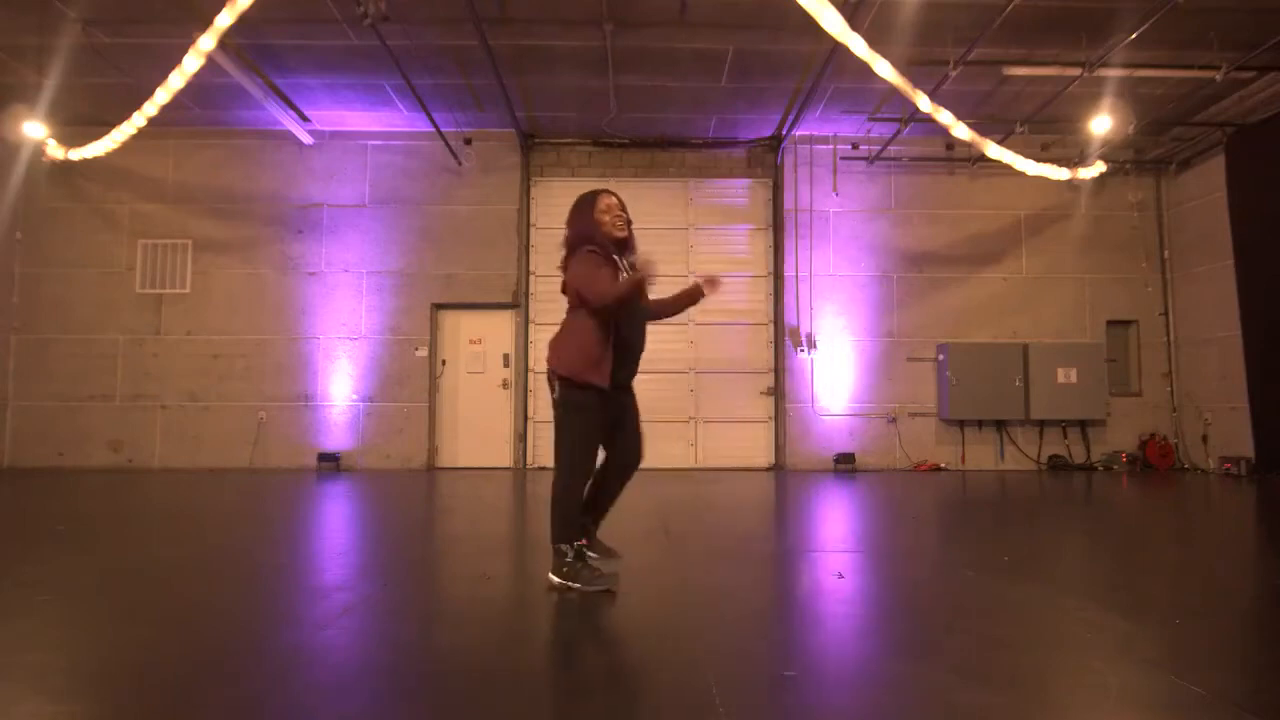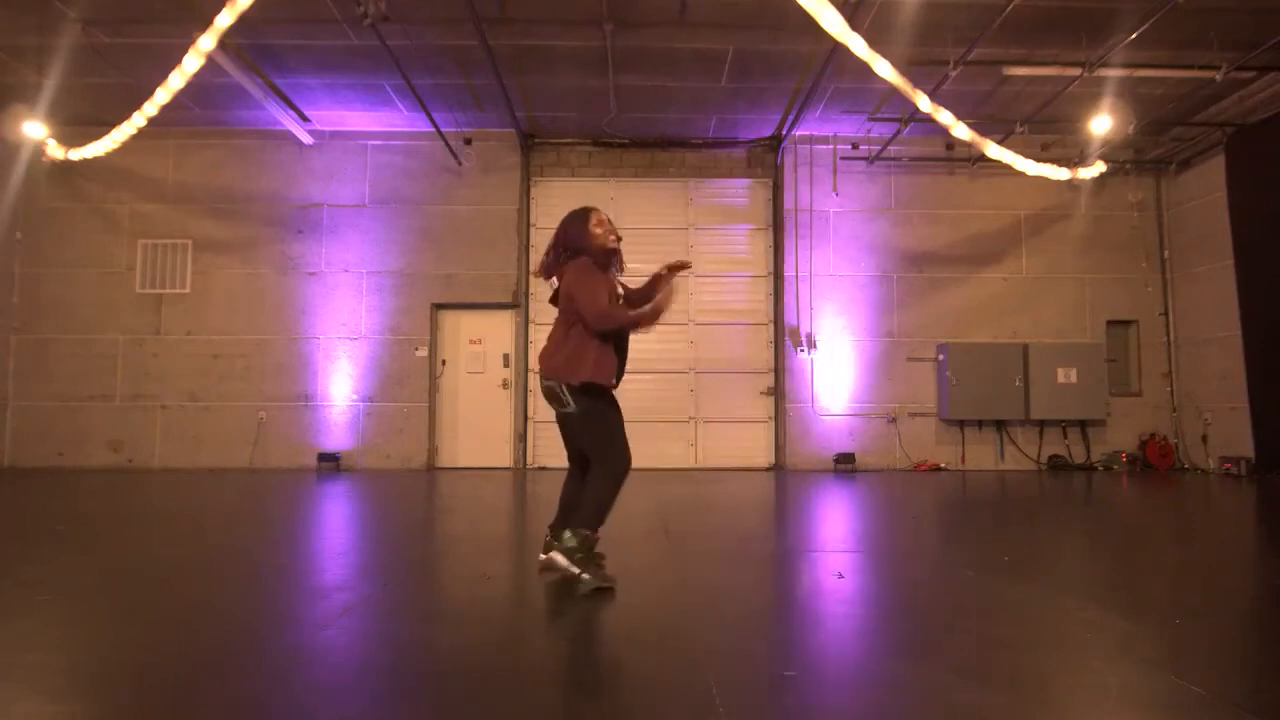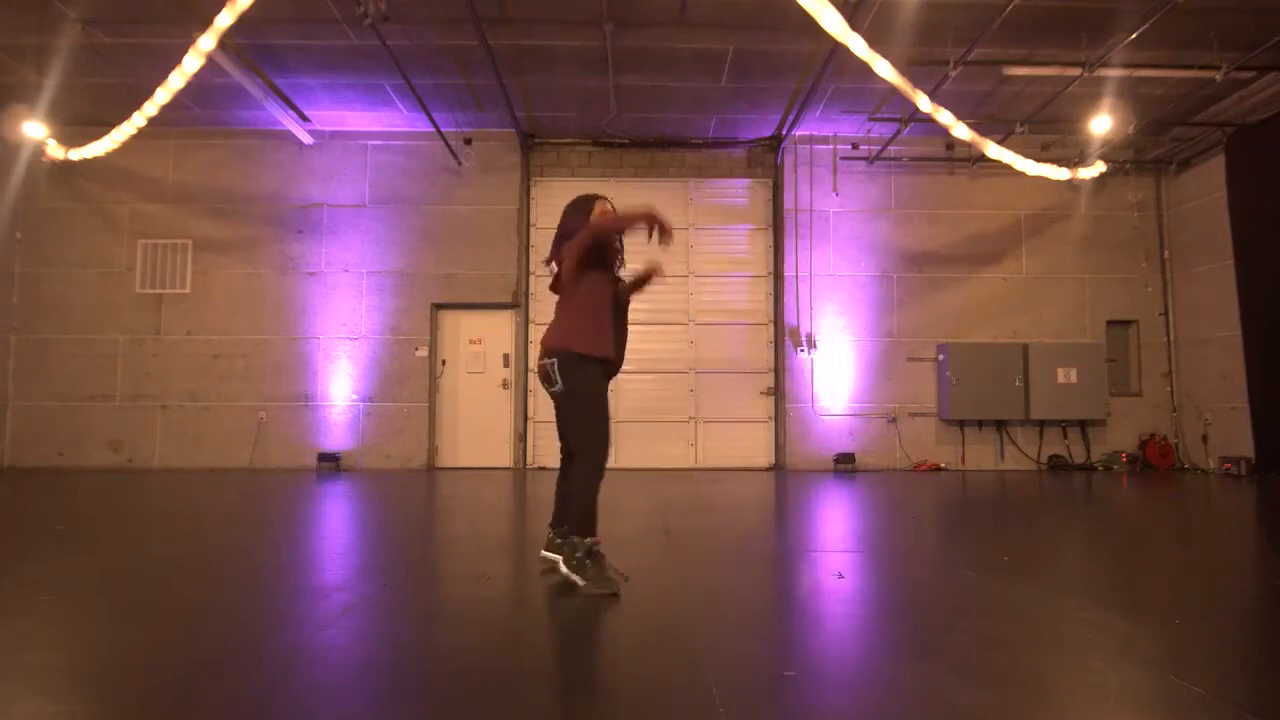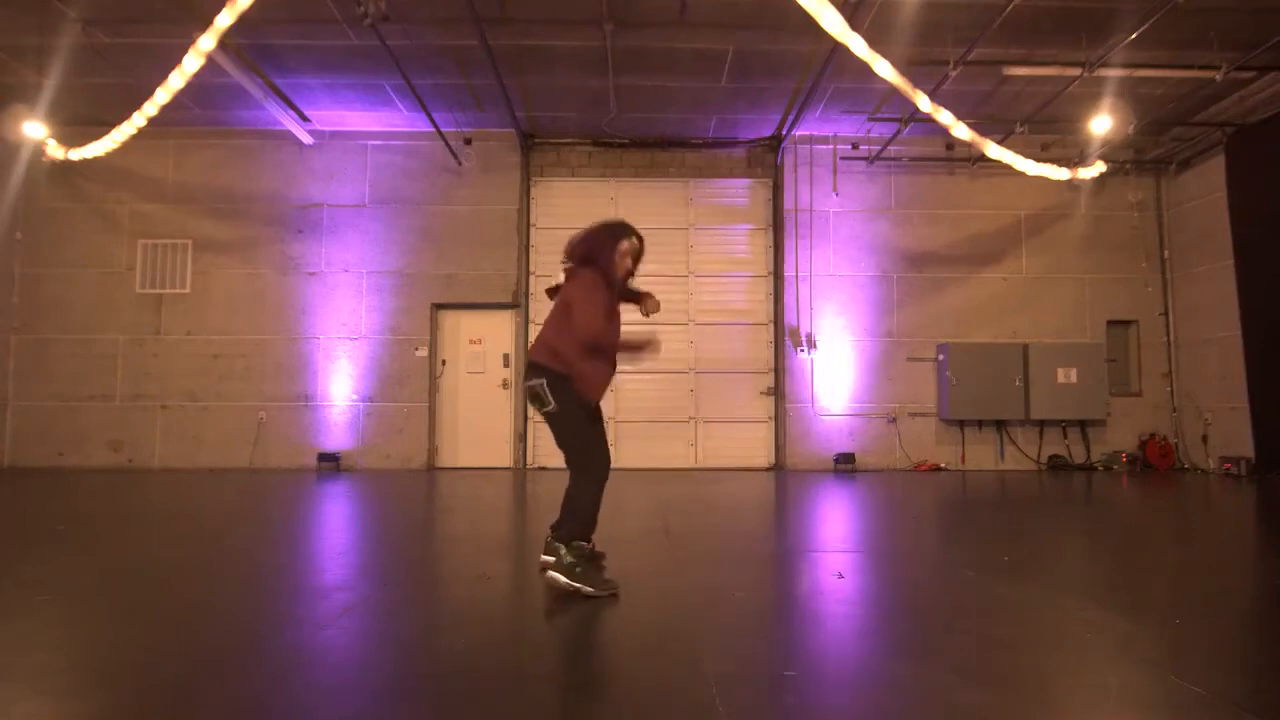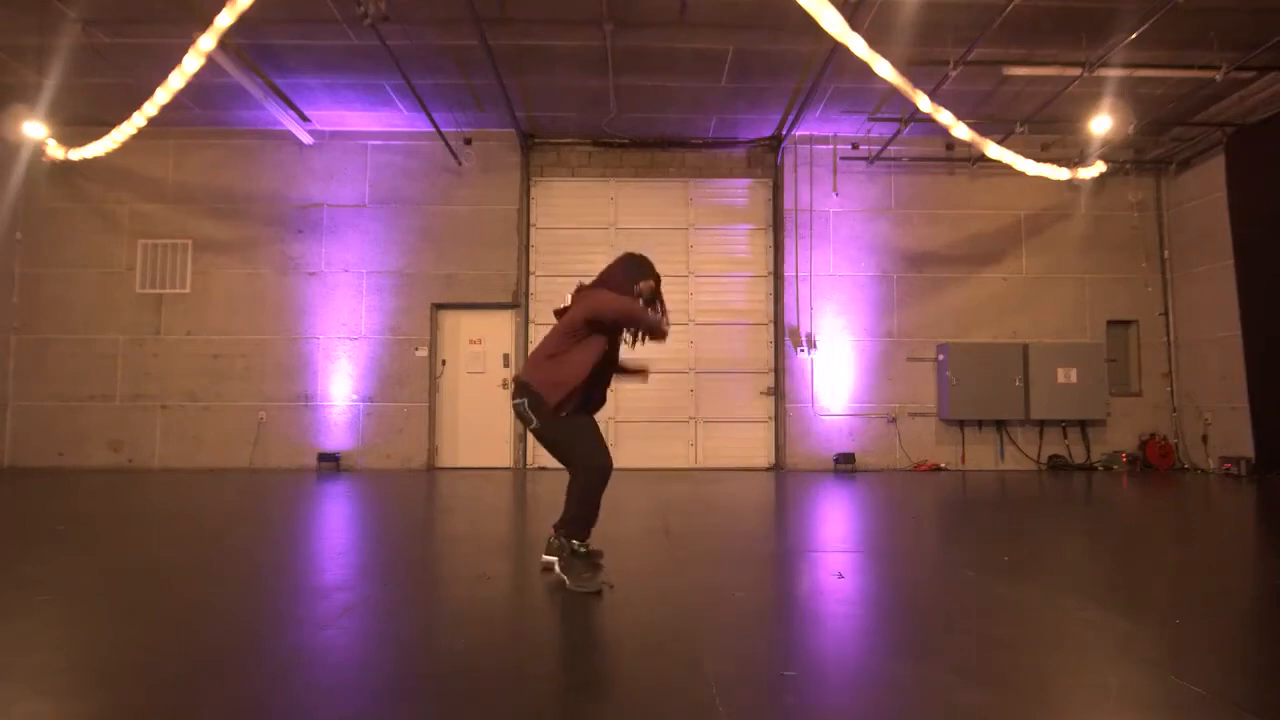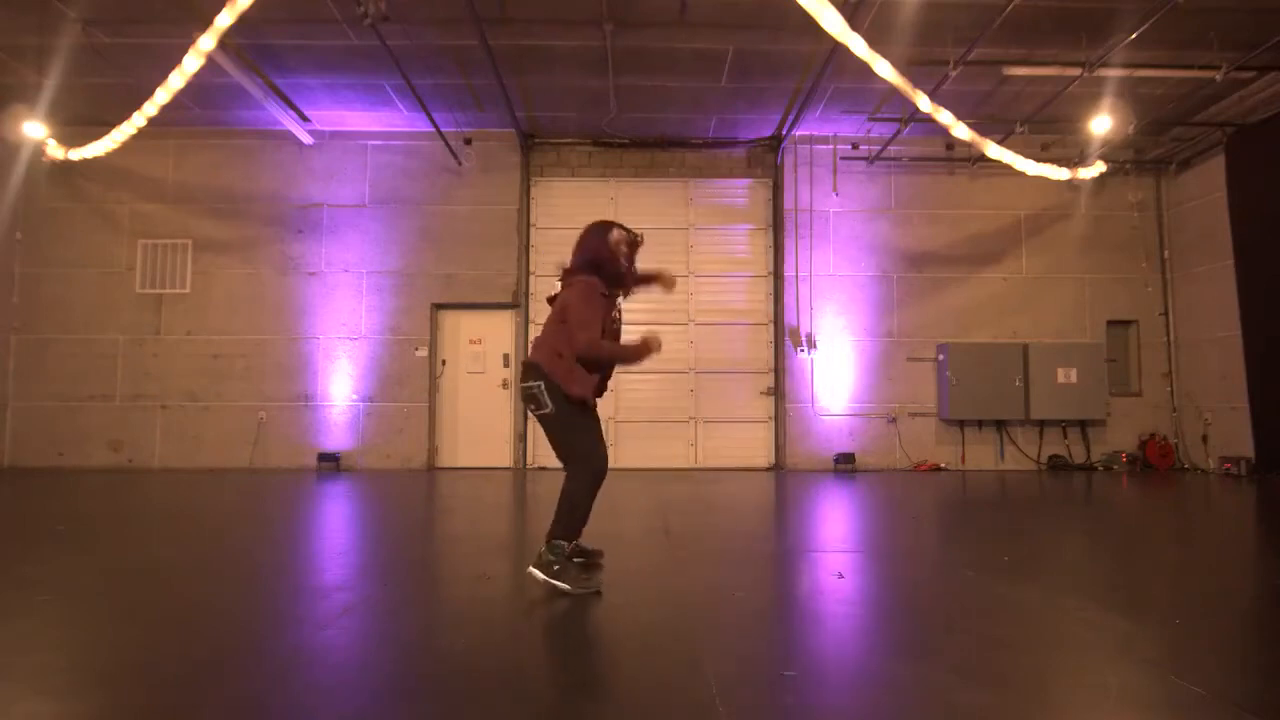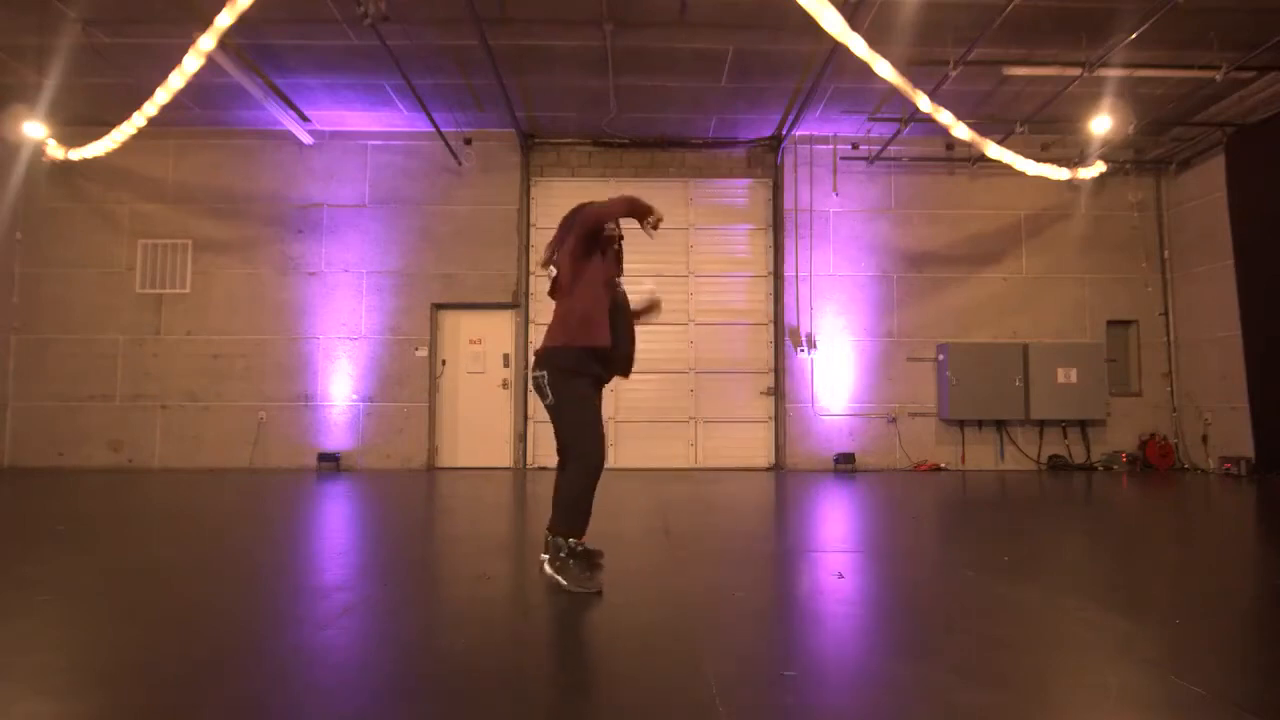
dt=0.3s
person 1, frame 1
left shoulder: (620, 261)
right shoulder: (588, 261)
left elbow: (642, 310)
right elbow: (608, 298)
left wrist: (692, 295)
right wrist: (634, 280)
left hip: (611, 378)
right hip: (579, 376)
left knee: (627, 454)
right knee: (576, 463)
left ankle: (583, 533)
right ankle: (566, 561)
person 1, frame 2
left shoulder: (598, 273)
right shoulder: (581, 271)
left elbow: (629, 302)
right elbow: (604, 319)
left wrist: (661, 277)
right wrist: (656, 309)
left hip: (582, 382)
right hip: (576, 382)
left knee: (585, 464)
right knee: (613, 462)
left ankle: (559, 542)
right ankle: (577, 544)
person 1, frame 3
left shoulder: (598, 265)
right shoulder: (581, 252)
left elbow: (612, 299)
right elbow: (604, 223)
left wrist: (642, 279)
right wrist: (652, 219)
left hip: (585, 366)
right hip: (571, 364)
left knee: (578, 455)
right knee: (591, 453)
left ankle: (560, 538)
right ankle: (578, 553)
person 1, frame 4
left shoulder: (599, 287)
right shoulder: (588, 282)
left elbow: (611, 313)
right elbow: (592, 335)
left wrist: (643, 297)
right wrist: (636, 345)
left hip: (573, 383)
right hip: (555, 381)
left knee: (593, 465)
right knee: (592, 465)
left ankle: (559, 543)
right ankle: (571, 558)
person 1, frame 5
left shoulder: (602, 308)
right shoulder: (596, 300)
left elbow: (596, 359)
right elbow: (629, 310)
left wrist: (631, 370)
right wrist: (657, 326)
left hip: (566, 399)
right hip: (540, 397)
left knee: (593, 467)
right knee: (594, 465)
left ankle: (562, 544)
right ankle: (568, 553)
person 1, frame 6
left shoulder: (602, 285)
right shoulder: (585, 288)
left elbow: (624, 279)
right elbow: (589, 346)
left wrist: (654, 276)
right wrist: (637, 350)
left hip: (567, 386)
right hip: (550, 384)
left knee: (590, 465)
right knee: (590, 464)
left ankle: (564, 544)
right ankle: (553, 557)
person 1, frame 7
left shoulder: (600, 270)
right shoulder: (580, 253)
right elbow: (593, 214)
left wrist: (641, 312)
right wrist: (642, 209)
left hip: (584, 372)
right hip: (563, 371)
left knee: (579, 459)
right knee: (587, 457)
left ankle: (562, 542)
right ankle: (561, 554)
